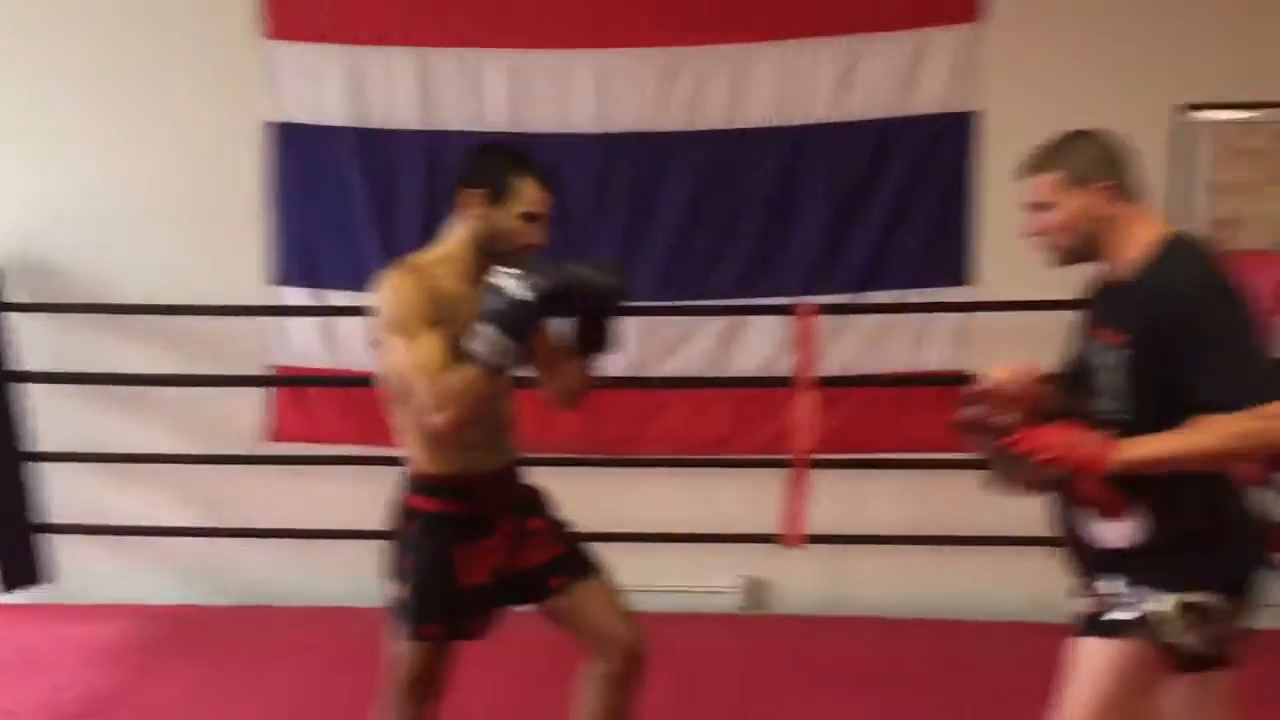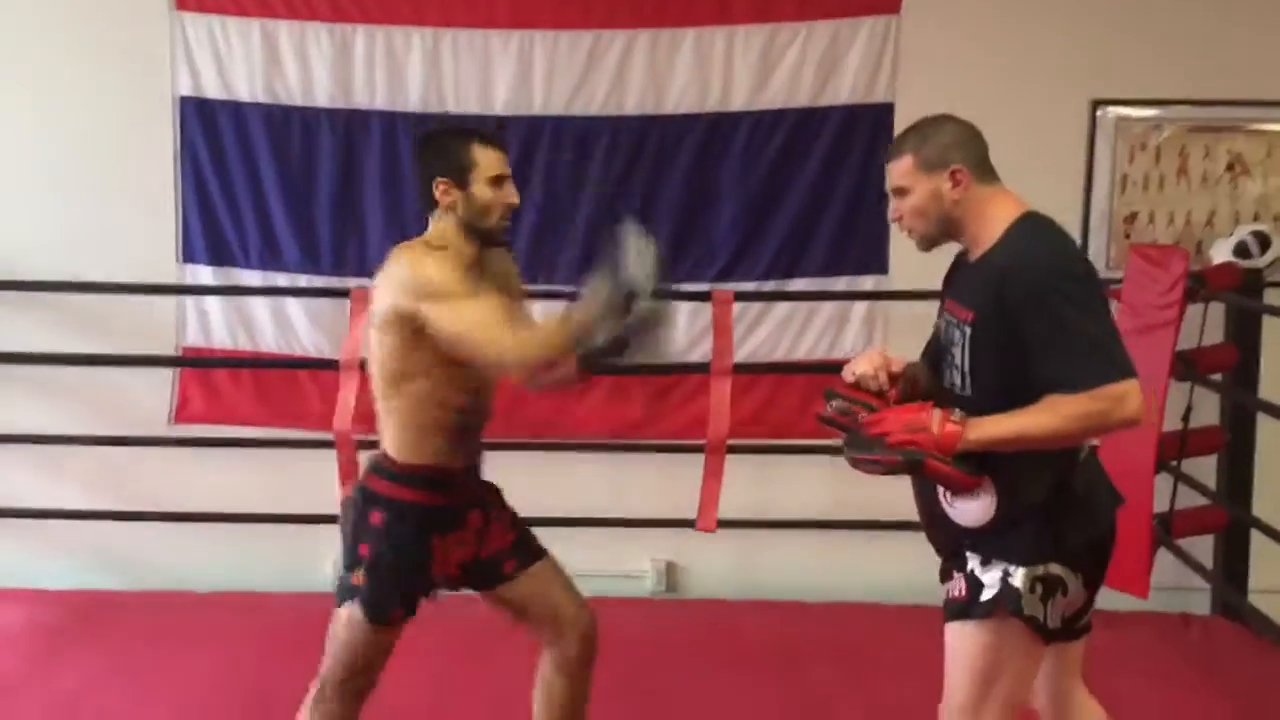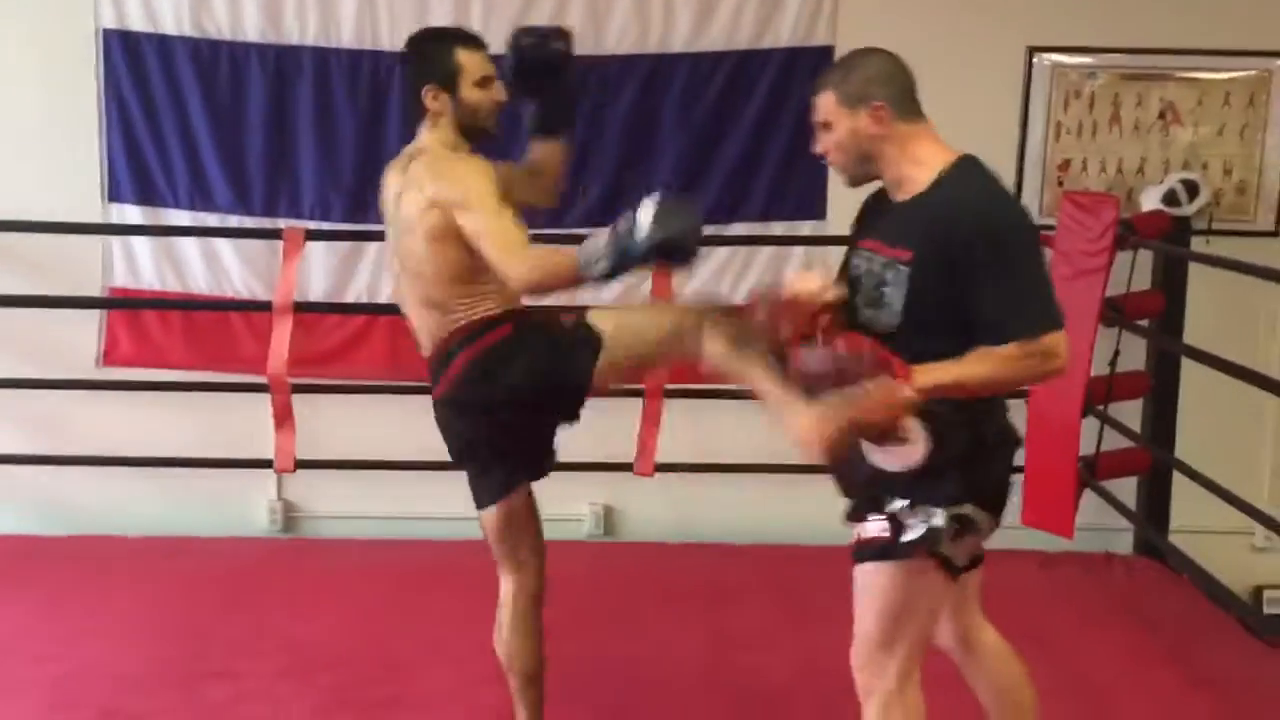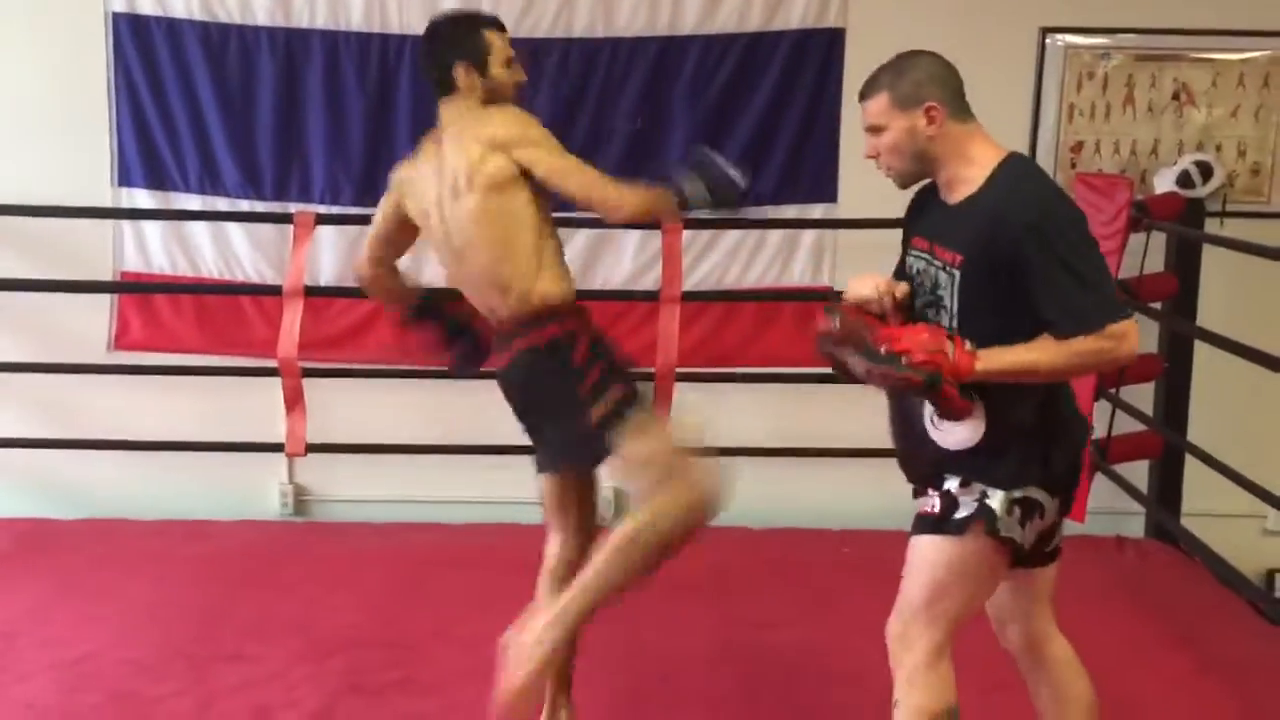
dt=0.4s
person 1, frame 1
left shoulder: (505, 282)
right shoulder: (405, 288)
left elbow: (564, 389)
right elbow: (440, 415)
left wrist: (583, 330)
right wrist: (499, 331)
left hip: (512, 502)
right hip: (440, 517)
left knee: (620, 647)
person 1, frame 2
left shoulder: (495, 266)
right shoulder: (419, 270)
left elbow: (550, 363)
right elbow: (521, 355)
right wrist: (605, 301)
left hip: (468, 499)
right hip: (399, 508)
left knee: (575, 631)
person 1, frame 3
left shoulder: (403, 172)
right shoulder: (460, 173)
left elbow: (536, 190)
right elbow: (525, 274)
left wrist: (547, 110)
right wrist: (621, 246)
left hip: (457, 386)
right hip: (501, 355)
left knee: (521, 574)
right knee: (702, 324)
right ankle: (809, 415)
person 1, frame 4
left shoulder: (412, 171)
right shoulder: (506, 130)
left elbow: (372, 271)
right elbow: (614, 202)
left wrist: (432, 315)
right wrist: (691, 194)
left hip: (529, 359)
right hip: (559, 353)
left knee: (573, 536)
right knee: (688, 492)
right ankle: (551, 630)
person 2, frame 1
left shoulder: (1186, 286)
right shoulder: (1113, 291)
right elbow: (1091, 408)
left wrist: (1107, 454)
right wrist: (1030, 397)
left hip: (1176, 564)
right hip: (1139, 558)
person 2, frame 2
left shoulder: (1040, 265)
right shoulder: (972, 266)
left elbow: (1116, 401)
right elbow: (954, 379)
left wrist: (959, 432)
right wrist: (898, 377)
left hip: (1034, 532)
right hip: (1002, 525)
person 2, frame 3
left shoulder: (979, 212)
right shoulder: (879, 212)
left elbow: (1046, 350)
right elbow: (866, 320)
left wrist: (905, 381)
right wrist: (818, 302)
left hip: (939, 471)
right hip: (896, 464)
right knee: (956, 632)
person 2, frame 4
left shoulder: (1031, 209)
right shoulder: (928, 205)
left elbow: (1115, 338)
left wrist: (968, 361)
right wrist: (880, 300)
left hip: (1008, 461)
right hip: (963, 455)
left knee: (915, 639)
right knee: (1028, 633)
